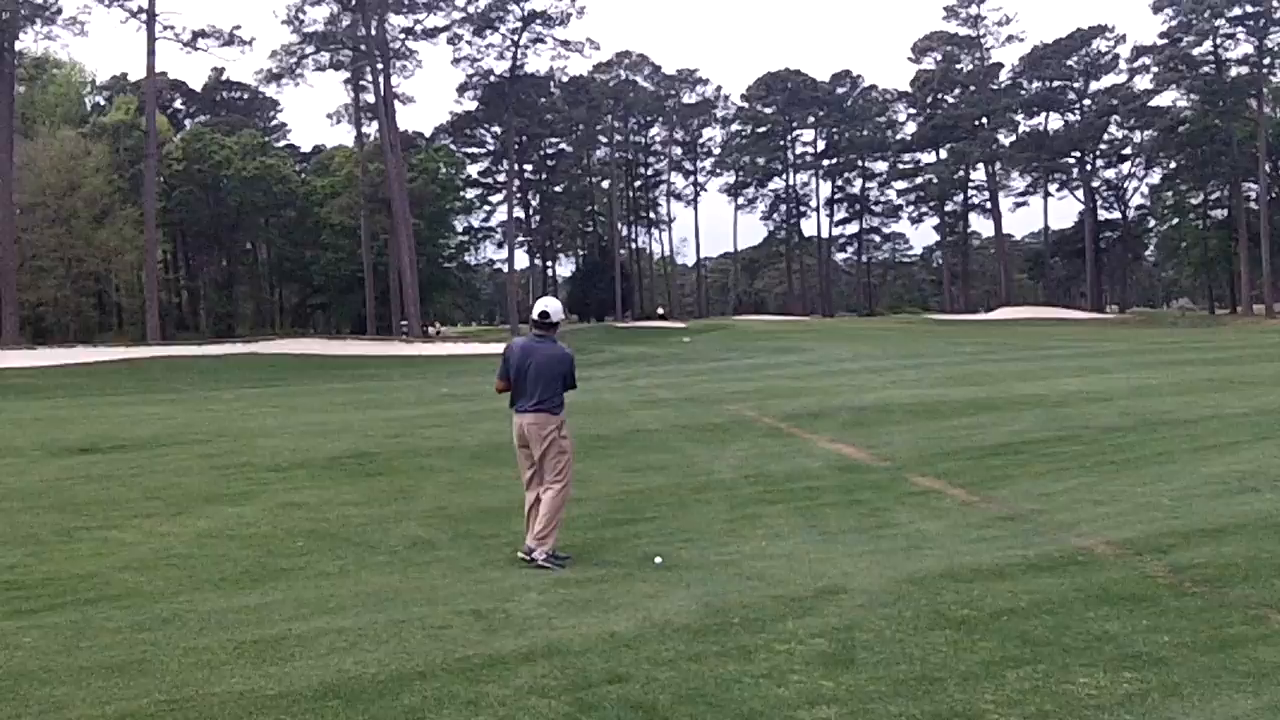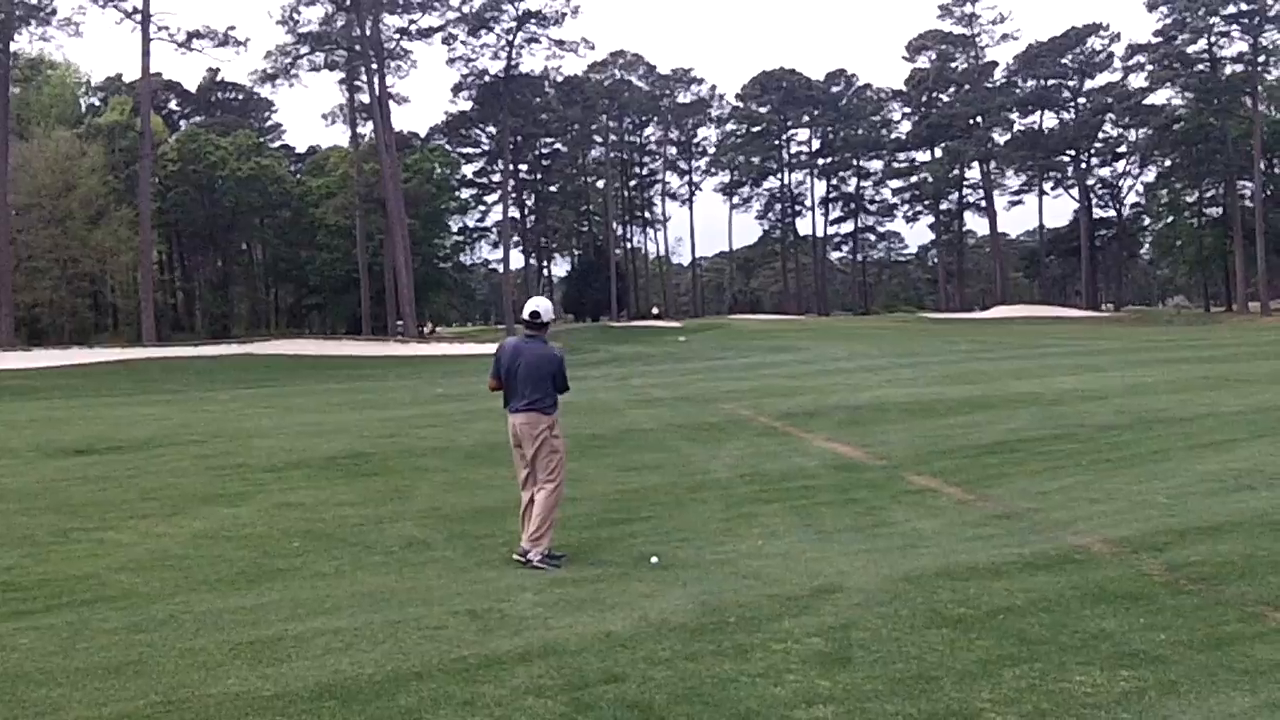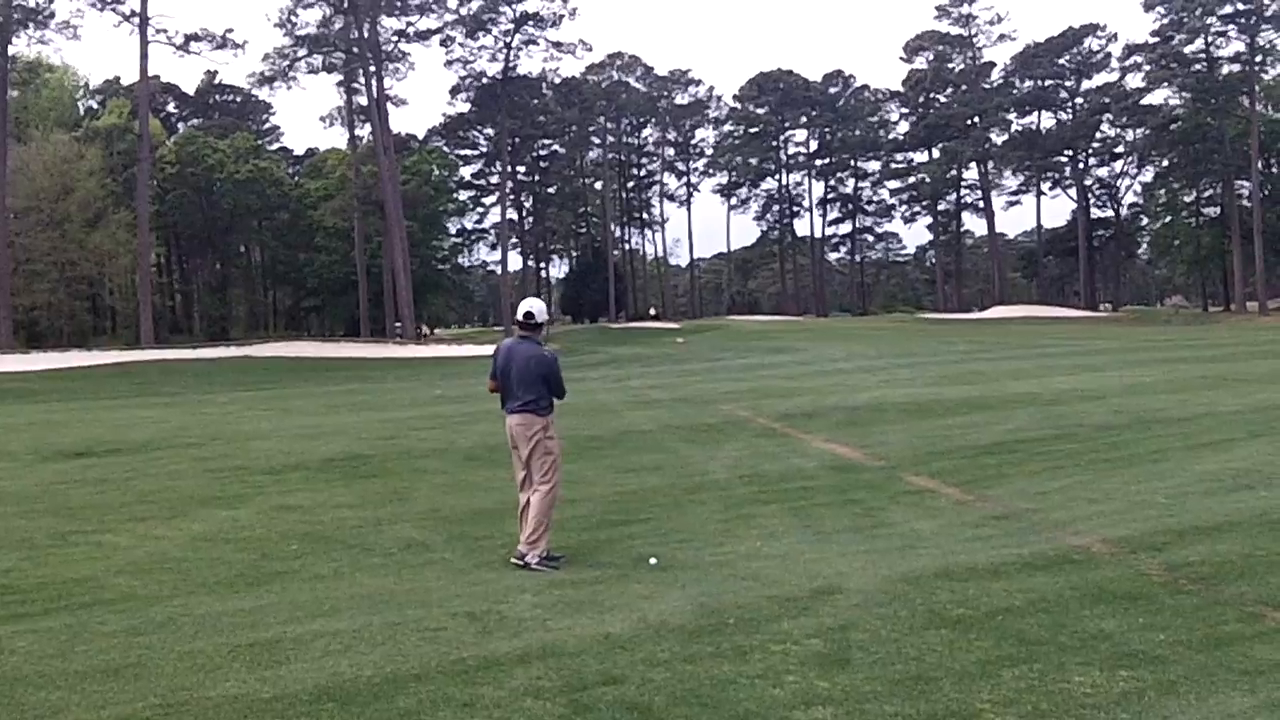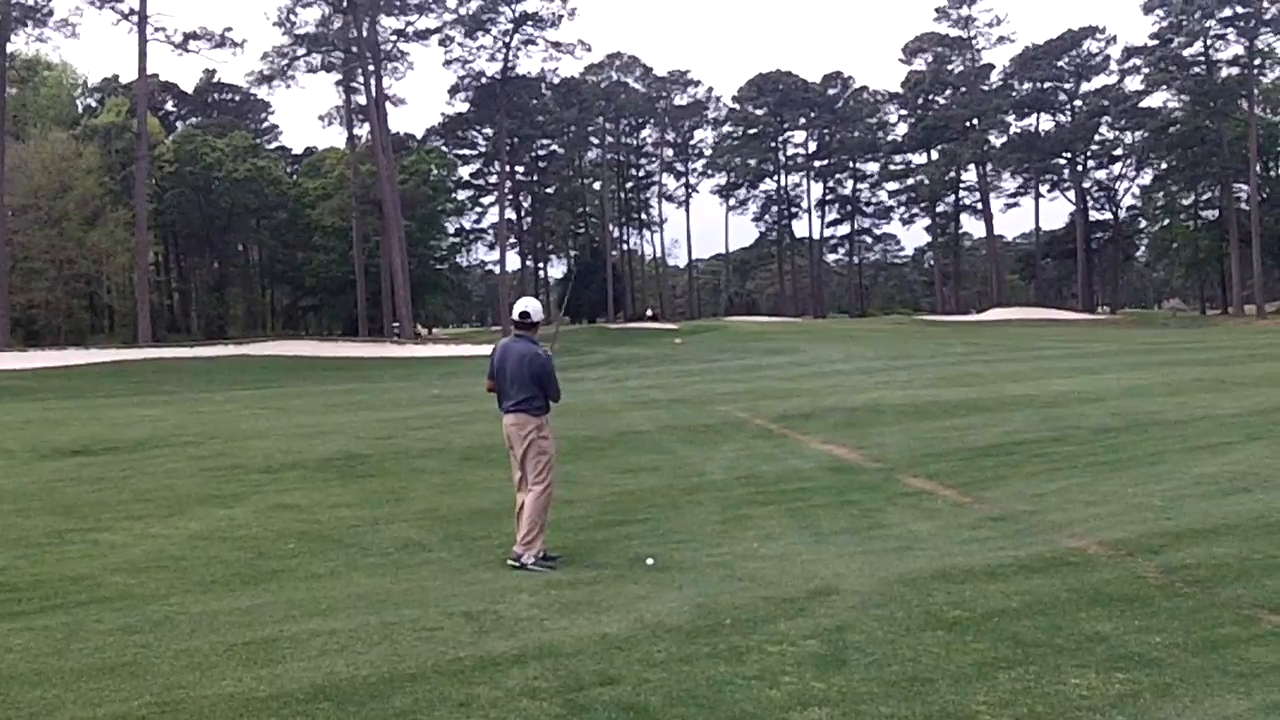
dt=0.2s
person 1, frame 1
left shoulder: (514, 347)
right shoulder: (563, 355)
left elbow: (500, 386)
left hip: (520, 421)
right hip: (548, 423)
left knee: (534, 487)
right knee: (557, 484)
left ankle: (537, 545)
right ankle: (538, 546)
person 1, frame 2
left shoulder: (506, 347)
right shoulder: (553, 356)
left elbow: (493, 384)
right elbow: (562, 389)
left hip: (515, 420)
right hip: (541, 422)
left knee: (530, 485)
right knee: (549, 484)
left ankle: (533, 545)
right ankle: (533, 548)
person 1, frame 3
left shoulder: (503, 348)
right shoulder: (545, 357)
left elbow: (493, 386)
right elbow: (560, 394)
left hip: (513, 421)
right hip: (536, 423)
left knee: (528, 487)
right knee: (545, 486)
left ankle: (532, 547)
right ankle: (530, 551)
person 1, frame 4
left shoulder: (500, 348)
right shoulder: (539, 355)
left elbow: (491, 385)
right elbow: (555, 397)
left hip: (510, 420)
right hip: (532, 423)
left knee: (525, 486)
right knee: (540, 486)
left ankle: (530, 547)
right ankle: (526, 552)
